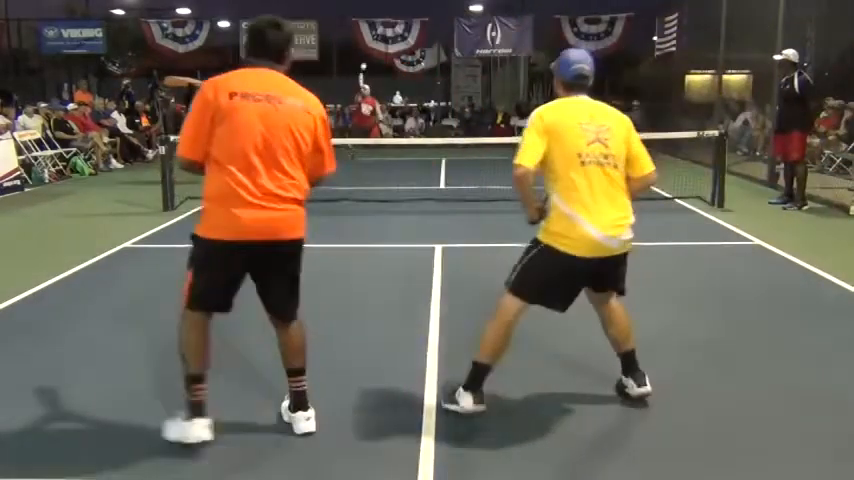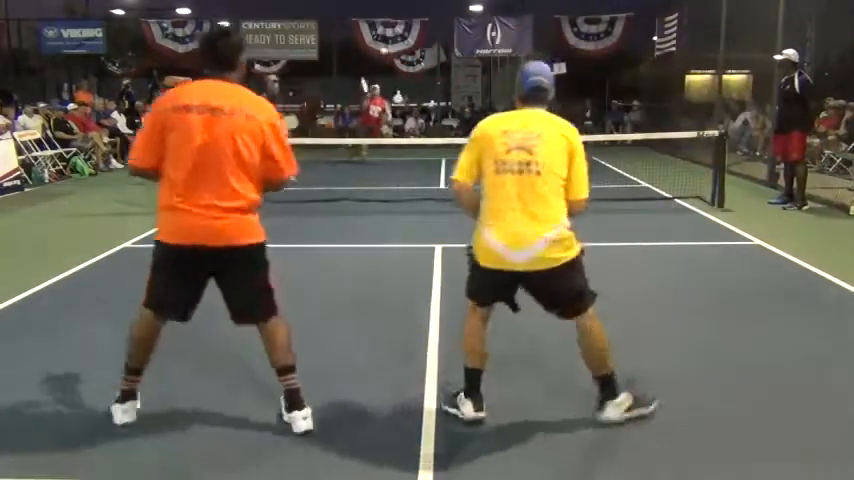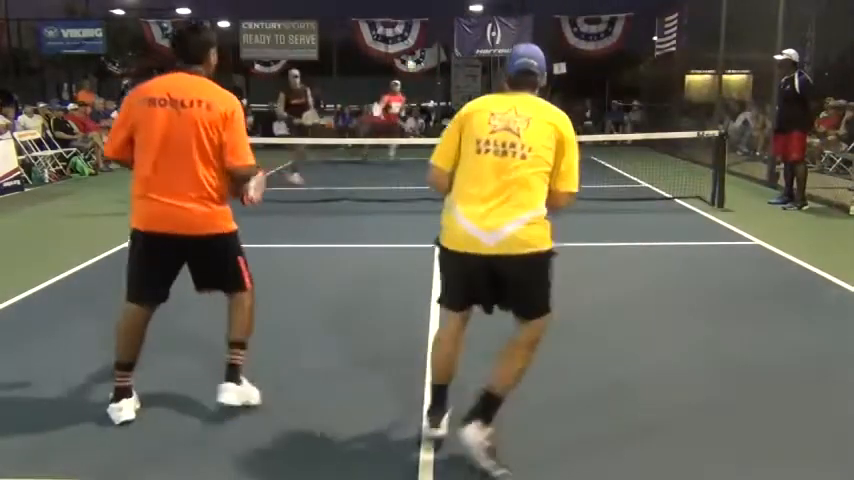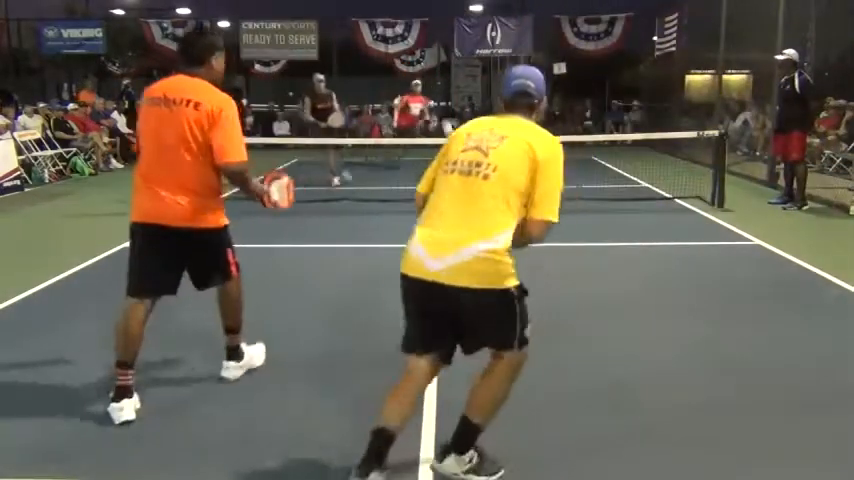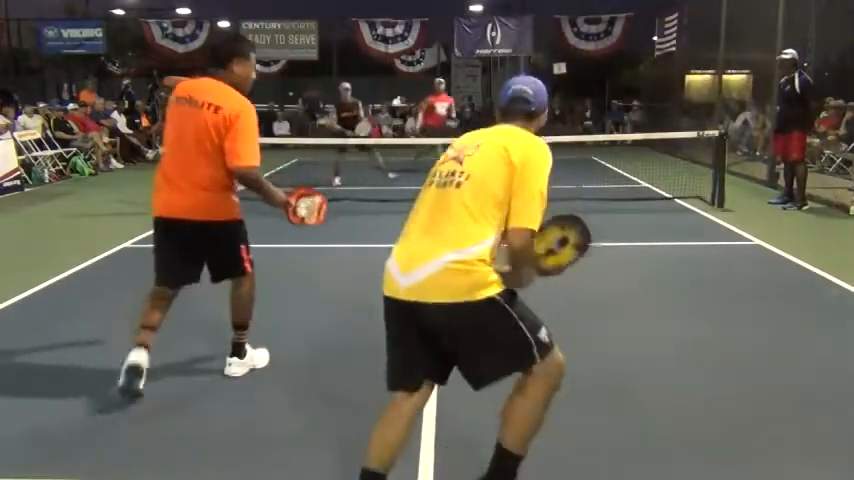
dt=0.2s
person 1, frame 1
left shoulder: (216, 89)
right shoulder: (309, 104)
left elbow: (190, 160)
right elbow: (319, 172)
left hip: (224, 226)
right hip: (285, 227)
left knee: (195, 313)
right knee: (286, 319)
left ankle: (195, 413)
right ankle: (300, 407)
person 1, frame 2
left shoulder: (168, 102)
right shoulder: (260, 110)
left elbow: (142, 166)
right elbow: (280, 177)
left hip: (179, 232)
right hip: (239, 232)
left knee: (153, 314)
right knee: (269, 317)
left ankle: (126, 398)
right ankle: (295, 404)
person 1, frame 3
left shoulder: (140, 96)
right shoulder: (224, 102)
left elbow: (115, 155)
right elbow: (239, 171)
right wrist: (243, 187)
left hip: (150, 220)
right hip: (207, 220)
left knee: (138, 305)
right knee: (241, 291)
left ankle: (122, 394)
right ankle: (234, 380)
person 1, frame 4
left shoulder: (150, 93)
right shoulder: (218, 103)
right elbow: (231, 166)
right wrist: (255, 189)
left hip: (148, 213)
right hip: (198, 216)
left knee: (139, 300)
right knee: (229, 278)
left ankle: (123, 393)
right ankle: (234, 355)
person 1, frame 5
left shoulder: (181, 91)
right shoulder: (237, 107)
right elbow: (243, 171)
right wrist: (273, 196)
left hip: (168, 207)
right hip: (212, 211)
left knee: (165, 286)
right knee: (241, 276)
left ankle: (138, 354)
right ankle: (239, 352)
person 2, frame 1
left shoulder: (546, 115)
right shoulder: (618, 119)
left elbow: (523, 172)
right elbow: (645, 178)
left wrist: (533, 209)
left hip: (564, 237)
right hip: (616, 237)
left knee: (509, 308)
right knee: (607, 300)
left ankle: (471, 392)
right ankle: (634, 378)
person 2, frame 2
left shoulder: (486, 127)
right shoulder: (567, 132)
left elbow: (461, 189)
right elbow: (578, 203)
left hip: (492, 249)
right hip: (552, 249)
left knee: (477, 309)
right knee: (585, 317)
left ankle: (471, 398)
right ankle: (613, 399)
person 2, frame 3
left shoulder: (473, 109)
right shoulder: (556, 119)
left elbow: (437, 176)
right elbow: (564, 196)
left hip: (461, 236)
right hip: (522, 242)
left knee: (454, 319)
right knee: (532, 330)
left ankle: (437, 414)
right ankle: (477, 425)
person 2, frame 4
left shoulder: (467, 130)
right shoulder: (544, 143)
left elbow: (422, 200)
right elbow: (538, 228)
left hip: (420, 263)
right hip: (481, 272)
left knee: (421, 364)
right knee: (510, 356)
person 2, frame 5
left shoulder: (463, 143)
right shoulder: (531, 148)
right elbow: (519, 236)
right wrist: (519, 273)
left hip: (401, 283)
right hip: (457, 286)
left knee: (406, 399)
right knee: (547, 368)
person 3, frame 1
left shoulder: (802, 80)
right shoulder: (784, 81)
left elbow: (809, 104)
left wrist: (807, 125)
right wrist: (778, 125)
left hip: (797, 127)
right hip: (784, 126)
left knee: (798, 160)
right knee: (786, 160)
left ankle: (800, 199)
right ankle: (788, 194)
person 3, frame 2
left shoulder: (802, 80)
right shoulder: (784, 81)
left elbow: (809, 104)
left wrist: (807, 125)
right wrist: (777, 124)
left hip: (797, 127)
right hip: (784, 126)
left knee: (798, 160)
right knee: (786, 160)
left ankle: (801, 199)
right ankle: (788, 194)
person 3, frame 3
left shoulder: (803, 80)
right shoulder: (784, 81)
left elbow: (809, 105)
left wrist: (806, 125)
right wrist: (777, 124)
left hip: (797, 127)
right hip: (784, 126)
left knee: (797, 160)
right knee: (786, 160)
left ankle: (801, 199)
right ankle: (788, 194)
person 3, frame 4
left shoulder: (803, 80)
right shoulder: (783, 81)
left elbow: (809, 105)
left wrist: (806, 125)
right wrist: (777, 124)
left hip: (797, 127)
right hip: (784, 126)
left knee: (798, 160)
right knee: (786, 160)
left ankle: (800, 199)
right ankle: (788, 194)
person 3, frame 5
left shoulder: (803, 80)
right shoulder: (783, 81)
left elbow: (809, 104)
left wrist: (807, 125)
right wrist: (778, 125)
left hip: (797, 127)
right hip: (784, 126)
left knee: (797, 160)
right knee: (786, 160)
left ankle: (800, 199)
right ankle: (788, 194)
